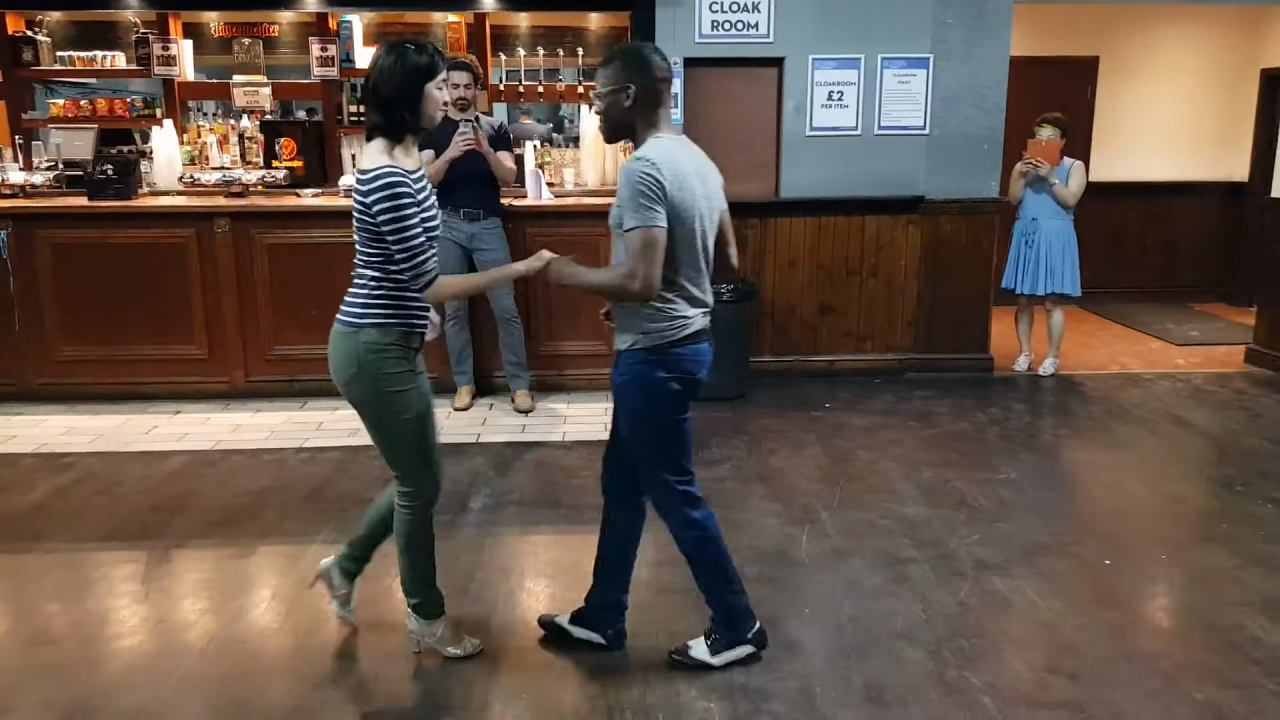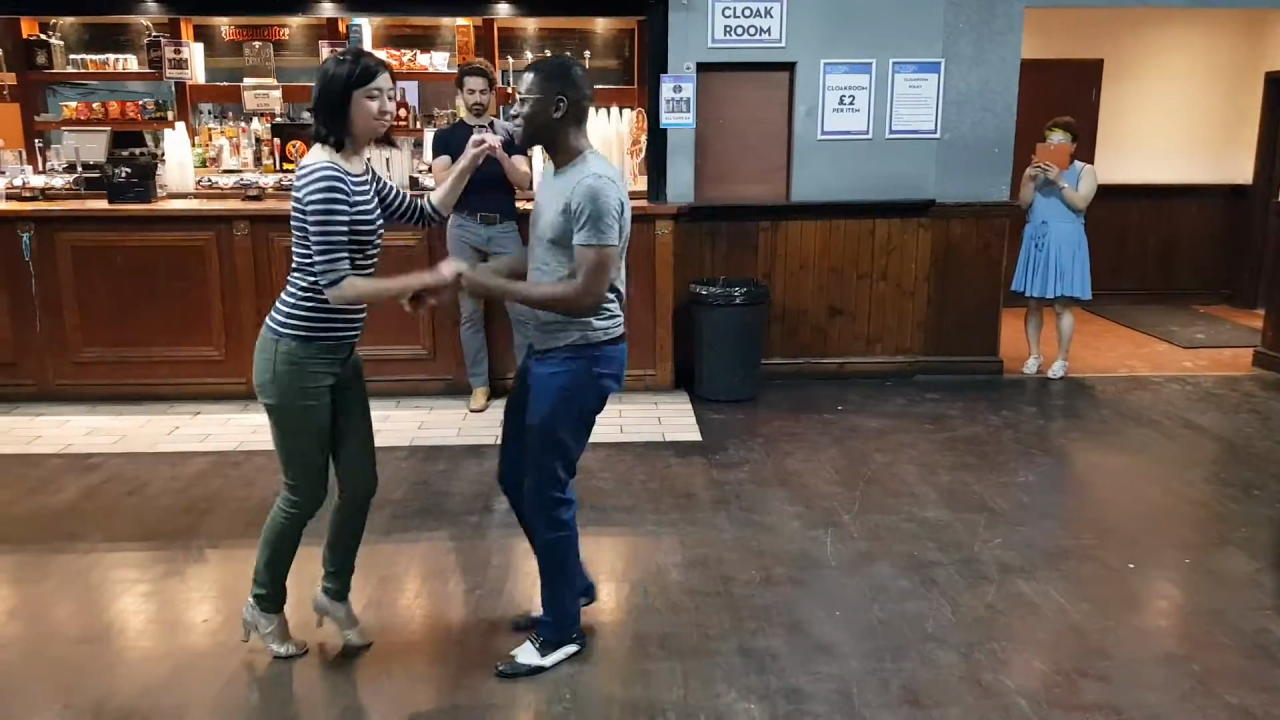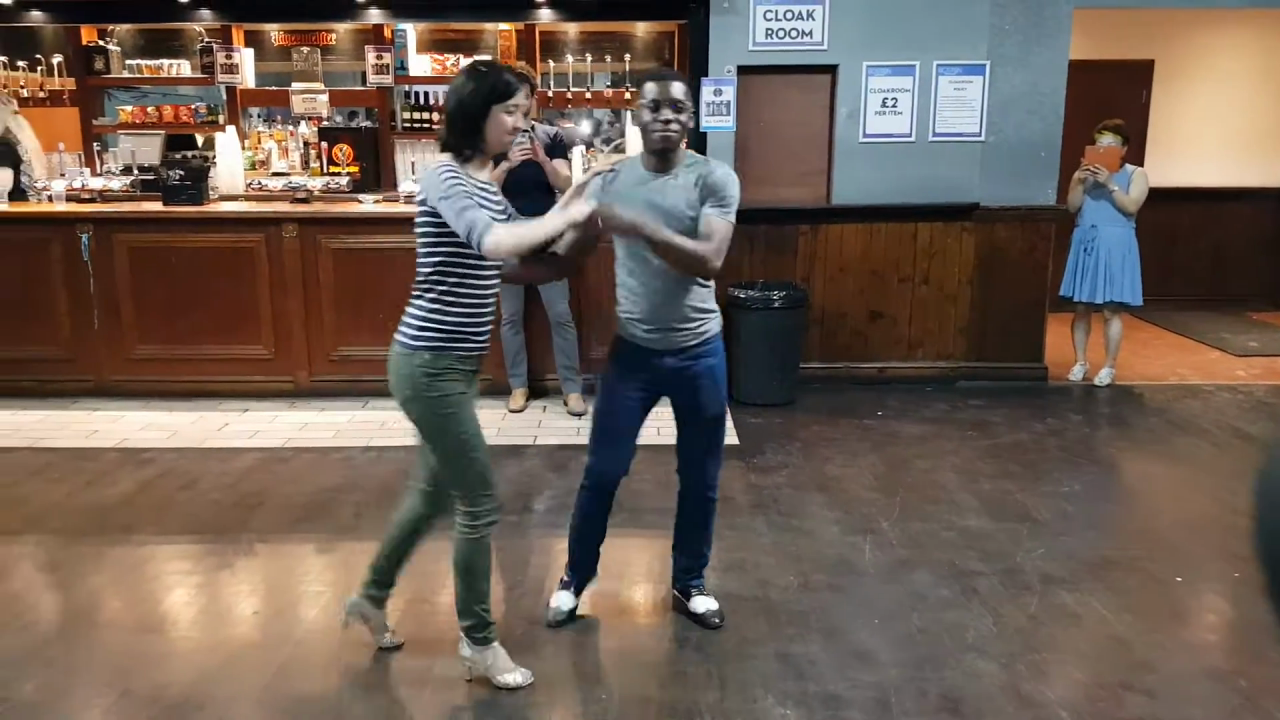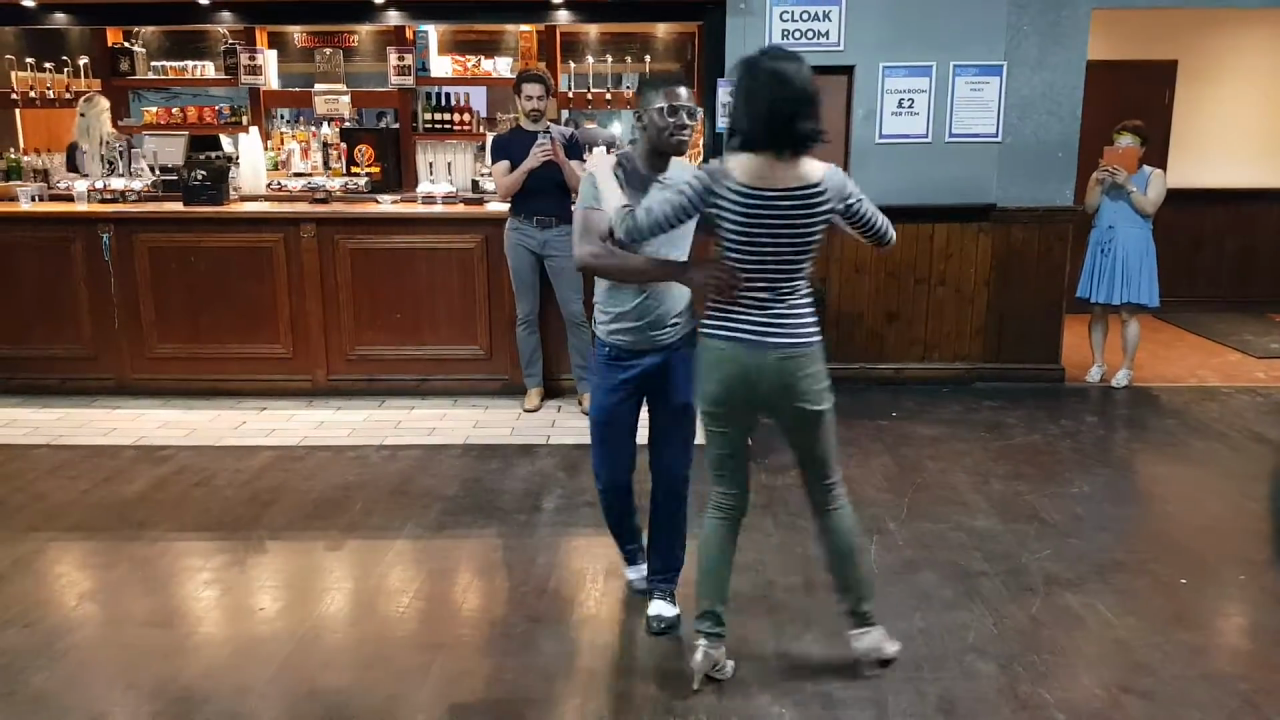
dt=0.7s
person 1, frame 1
left shoulder: (408, 159)
right shoulder: (385, 175)
right elbow: (427, 282)
left wrist: (424, 318)
right wrist: (517, 270)
left hip: (397, 345)
right hip: (374, 349)
left knee: (420, 480)
right knee: (417, 486)
left ankle: (344, 568)
right ankle: (426, 616)
person 1, frame 2
left shoulder: (357, 172)
right shoulder: (326, 175)
left elbow: (425, 212)
right elbow: (336, 287)
left wrist: (467, 164)
right wrist: (426, 280)
left hip: (338, 355)
right hip: (296, 355)
left knee: (360, 484)
right knee: (305, 492)
left ankle: (335, 596)
right ankle: (264, 609)
person 1, frame 3
left shoulder: (484, 185)
right shoulder: (446, 179)
left elbow: (526, 260)
right elbow: (490, 243)
left wrist: (569, 219)
right wrist: (565, 216)
left hip: (453, 362)
right hip: (431, 364)
left knee: (436, 493)
right knee: (479, 503)
left ankle: (370, 598)
right ankle: (478, 640)
person 1, frame 4
left shoulder: (719, 177)
right shoulder: (830, 178)
left elbow: (629, 232)
right elbow: (885, 236)
left wrist: (603, 174)
left hip: (724, 354)
right hip: (795, 359)
left knee: (726, 500)
right knee: (827, 496)
left ankle: (709, 641)
right ankle: (864, 628)
person 2, frame 1
left shoulder: (644, 169)
right shoulder: (696, 160)
left elbow: (640, 283)
right elbow: (727, 259)
left wrist: (573, 274)
left hip: (655, 355)
right hip: (683, 343)
left knee: (674, 495)
right knee: (622, 483)
left ankle: (736, 626)
right ankle: (602, 618)
person 2, frame 2
left shoulder: (596, 185)
right shoulder: (555, 173)
left elbow: (583, 291)
left wrist: (491, 287)
right wrist: (467, 276)
left hip: (582, 356)
right hip: (547, 350)
left knee: (544, 490)
right knee: (517, 475)
left ankle: (557, 631)
right ankle: (572, 587)
person 2, frame 3
left shoulder: (715, 178)
right shoulder: (611, 181)
left elbow: (708, 262)
left wrist: (637, 226)
left hip: (698, 352)
right hip: (634, 352)
left knee: (699, 479)
right knee: (603, 471)
left ankle: (690, 583)
right ankle: (575, 578)
person 2, frame 4
left shoulder: (694, 181)
right shoulder: (606, 178)
right elbow: (587, 255)
right wrist: (672, 267)
left hip: (679, 349)
right hip: (618, 352)
left knee: (673, 474)
right knee: (613, 474)
left ankle: (663, 584)
right ankle: (635, 554)
person 3, frame 1
left shoulder: (495, 128)
right shoulder: (432, 131)
left elbow: (509, 177)
right elbow: (426, 179)
left wrist: (486, 151)
right wrist: (450, 154)
left hip: (488, 224)
right hip: (447, 225)
left knee: (505, 308)
right knee: (455, 310)
left ankle: (519, 384)
right ankle: (463, 383)
person 3, frame 2
left shoulder: (510, 132)
right shoulder: (446, 136)
left elbow: (524, 181)
right elbow: (441, 185)
left wrist: (500, 156)
right wrist: (466, 158)
left hip: (504, 228)
right hip: (464, 228)
left knee: (520, 310)
right knee: (471, 312)
right ankle: (479, 385)
person 3, frame 3
left shoulder: (552, 137)
left elbow: (566, 185)
left wrist: (541, 159)
right wrist: (508, 164)
left knee: (560, 313)
right knee: (511, 314)
left ankle: (572, 387)
right ankle: (518, 386)
person 3, frame 4
left shoulder: (567, 137)
right shoulder: (504, 141)
left elbow: (580, 187)
right elbow: (503, 190)
left wrist: (562, 162)
right wrist: (528, 164)
left hip: (561, 231)
right hip: (521, 232)
left knee: (575, 313)
right knee: (526, 314)
left ankle: (586, 387)
right ankle: (533, 386)
person 4, frame 1
left shoulder: (1074, 167)
right shoulder: (1022, 165)
left elbow: (1070, 200)
right elbow: (1013, 199)
left wrist: (1051, 178)
right wrist: (1022, 176)
left hip: (1055, 237)
right hip: (1026, 235)
left knee: (1053, 302)
right knee: (1024, 299)
left ankle: (1053, 357)
right ankle: (1025, 353)
person 4, frame 2
left shoulder: (1085, 171)
right shoulder: (1034, 169)
left elbow: (1081, 203)
right elbow: (1024, 203)
left wrist: (1060, 181)
right wrist: (1032, 180)
left hip: (1065, 240)
right hip: (1036, 238)
left knee: (1063, 305)
right knee: (1033, 302)
left ankle: (1062, 359)
right ankle: (1034, 355)
person 4, frame 3
left shoulder: (1136, 174)
right shoulder: (1084, 172)
left elbow: (1131, 207)
right elbow: (1072, 207)
left wrist: (1110, 184)
right wrist: (1081, 183)
left hip: (1115, 245)
right hip: (1085, 243)
left knee: (1111, 311)
right knee: (1081, 308)
left ankle: (1109, 367)
right ankle: (1080, 362)
person 4, frame 4
left shoulder: (1154, 175)
right shoulder: (1101, 173)
left elbow: (1149, 208)
right elbow: (1089, 207)
left wrist: (1128, 185)
right wrist: (1099, 184)
left hip: (1132, 247)
right hip: (1102, 244)
left knee: (1128, 313)
right knee: (1098, 310)
left ankle: (1127, 368)
right ankle: (1098, 363)
